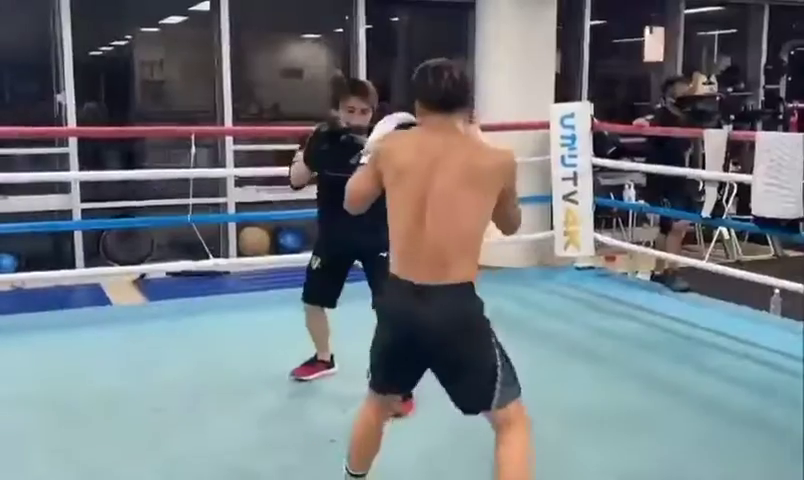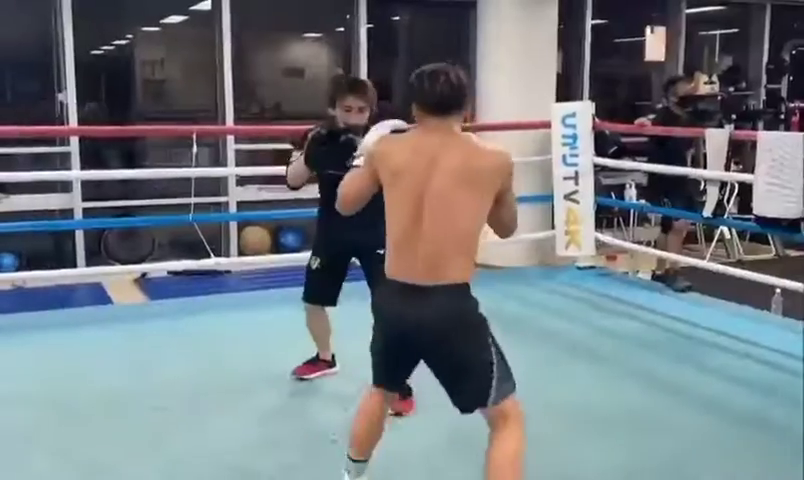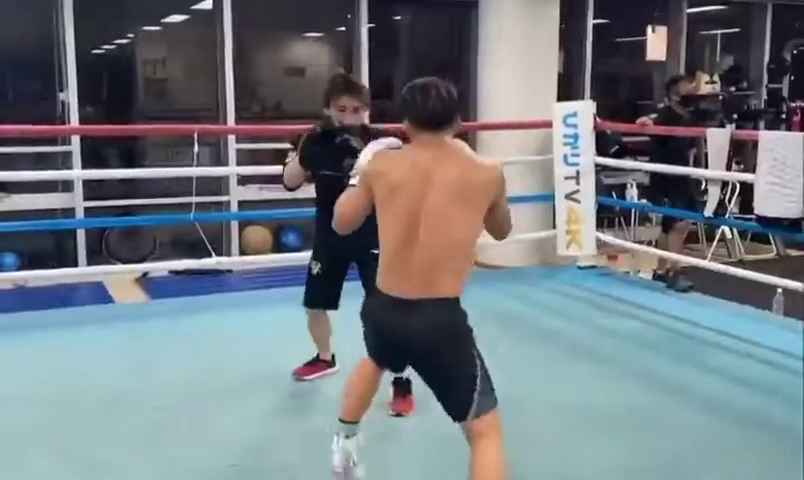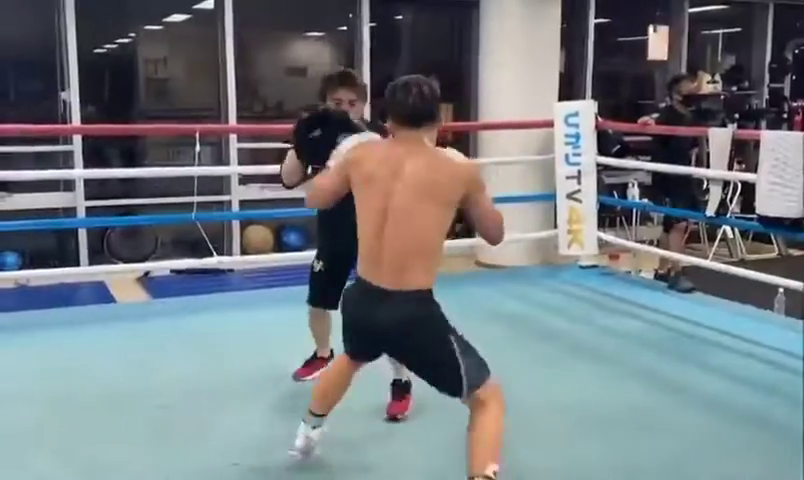
dt=0.1s
person 1, frame 1
left shoulder: (392, 147)
right shoulder: (498, 160)
left elbow: (353, 202)
right elbow: (510, 224)
left hip: (399, 301)
right hip: (456, 308)
left knee: (379, 402)
right knee: (513, 422)
person 1, frame 2
left shoulder: (388, 149)
right shoulder: (495, 161)
left elbow: (345, 203)
right elbow: (506, 228)
left wrist: (366, 154)
left hip: (394, 302)
right hip: (452, 309)
left knee: (380, 393)
right knee: (507, 419)
person 1, frame 3
left shoulder: (383, 164)
right shoulder: (486, 175)
left elbow: (341, 223)
right elbow: (502, 231)
left wrist: (360, 175)
left hip: (384, 310)
right hip: (441, 320)
left knee: (377, 360)
right knee: (486, 432)
left ankle: (345, 444)
person 1, frame 4
left shoulder: (361, 155)
right shoulder: (460, 172)
left elbow: (316, 197)
right elbow: (494, 234)
left wrist: (338, 161)
left hip: (362, 300)
right hip: (415, 312)
left knee: (349, 357)
right knee: (488, 400)
left ankle: (308, 433)
person 2, frame 1
right shoulder: (324, 140)
right elbow: (296, 180)
right wrist: (311, 152)
left hip: (374, 237)
right hip: (332, 235)
right knee: (312, 301)
right ankle: (324, 359)
person 2, frame 2
right shoulder: (322, 138)
right elbow: (294, 181)
right wrist: (310, 154)
left hip: (374, 234)
right hip: (332, 233)
right knee: (313, 302)
right ankle: (325, 358)
person 2, frame 3
left shoulder: (377, 141)
right shoulder: (318, 138)
right elbow: (290, 182)
right wrist: (305, 153)
left hip: (371, 237)
right hip: (330, 236)
right knee: (314, 306)
right ankle: (325, 358)
person 2, frame 4
left shoulder: (377, 134)
right elbow: (289, 180)
right wrist: (301, 146)
right hip: (333, 235)
right knee: (319, 304)
right ankle: (323, 355)
person 3, frame 1
left shoulder: (683, 120)
right shoulder: (661, 117)
left hip: (677, 179)
right hip: (660, 181)
left knee: (668, 226)
right knee: (679, 224)
left ankle: (659, 271)
right ankle: (671, 272)
person 3, frame 2
left shoulder: (686, 119)
right shoulder: (662, 116)
left wrist: (687, 170)
left hip: (679, 179)
right hip: (662, 180)
left knee: (669, 226)
right knee: (678, 224)
left ankle: (660, 271)
right ankle: (673, 272)
person 3, frame 3
left shoulder: (688, 119)
right shoulder: (664, 115)
right elbow: (649, 123)
left hip: (681, 178)
right hip: (664, 179)
left knee: (671, 225)
right knee: (679, 224)
left ankle: (661, 270)
right ankle: (674, 273)
person 3, frame 4
left shoulder: (690, 118)
right shoulder: (667, 114)
left hip: (684, 178)
right hip: (666, 178)
left knee: (672, 224)
right knee: (679, 223)
left ankle: (663, 270)
right ankle: (675, 273)
